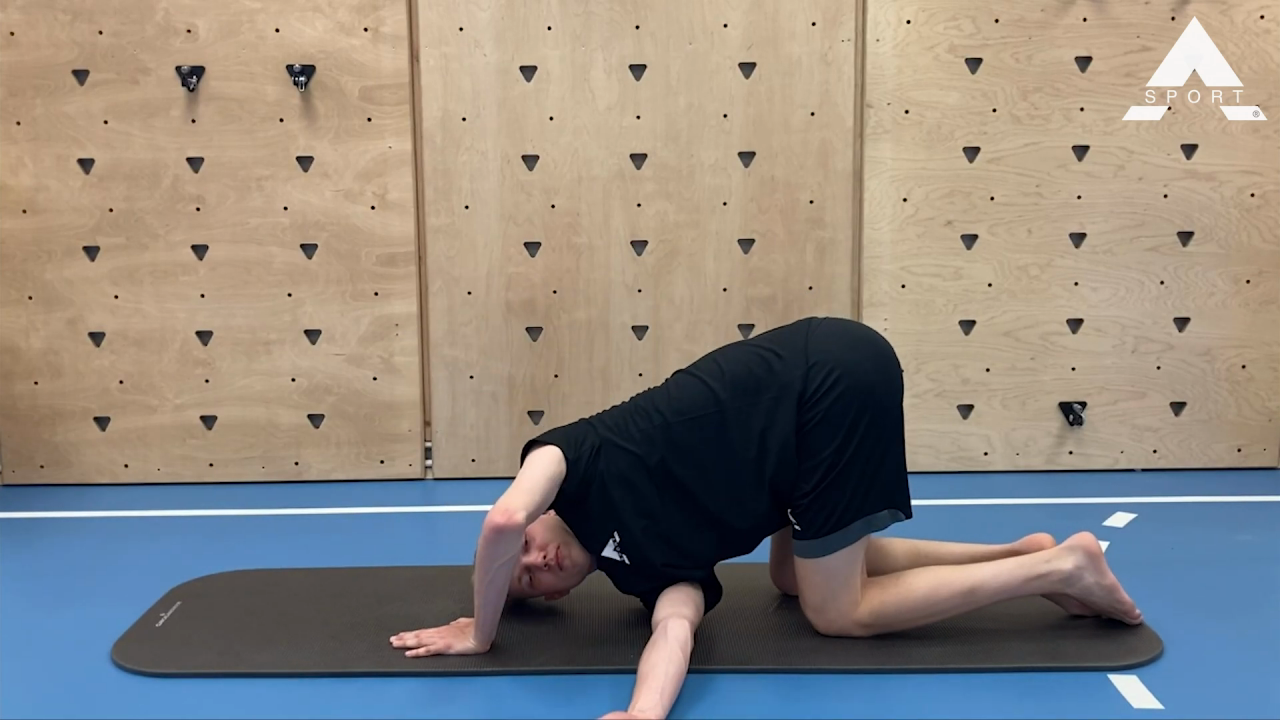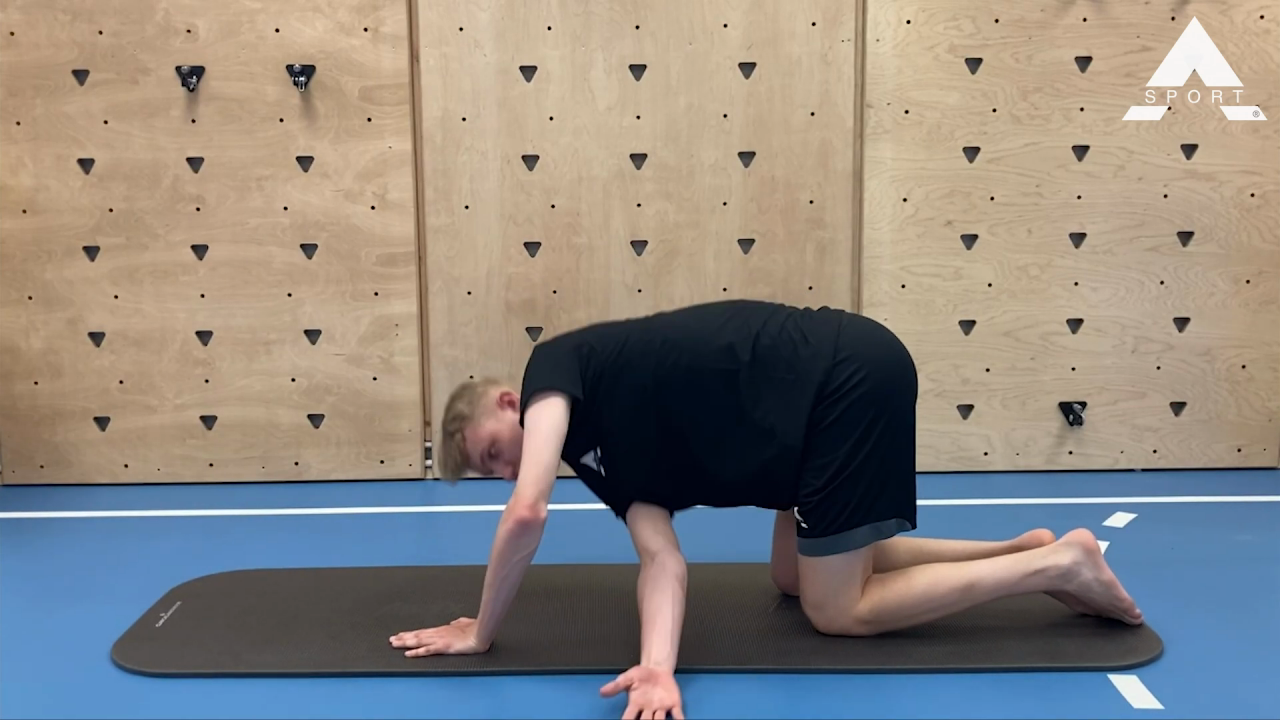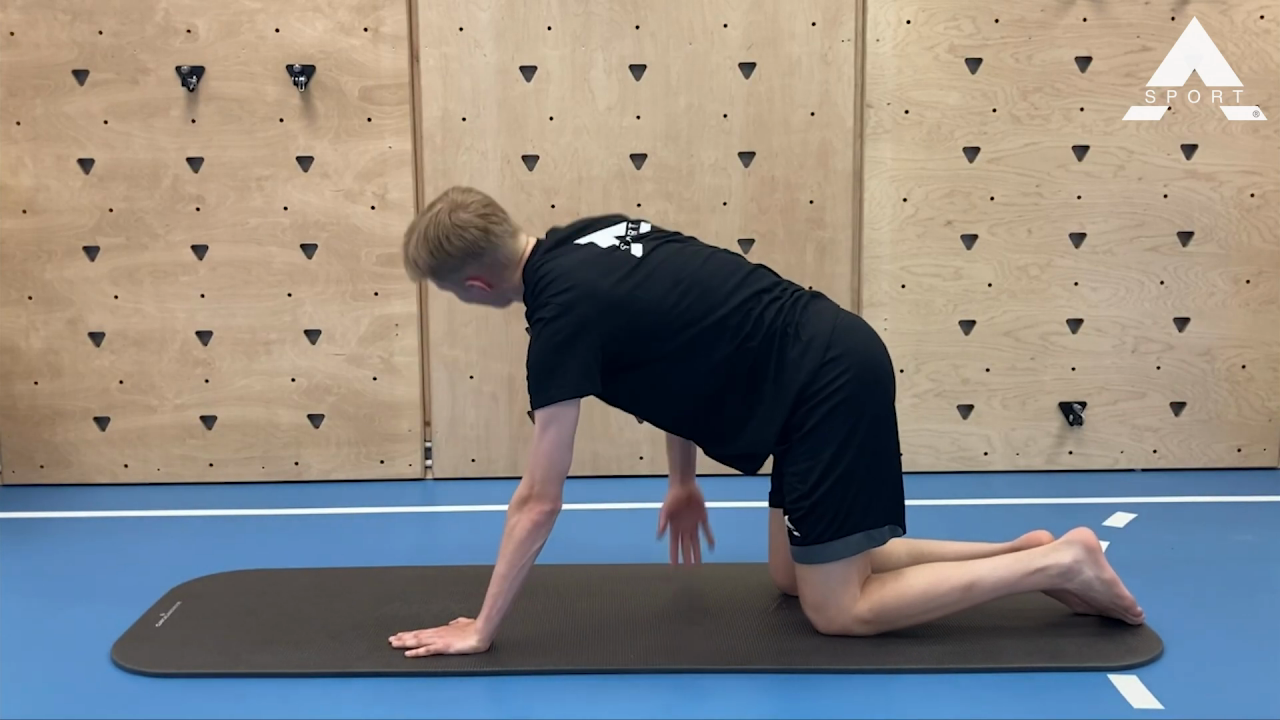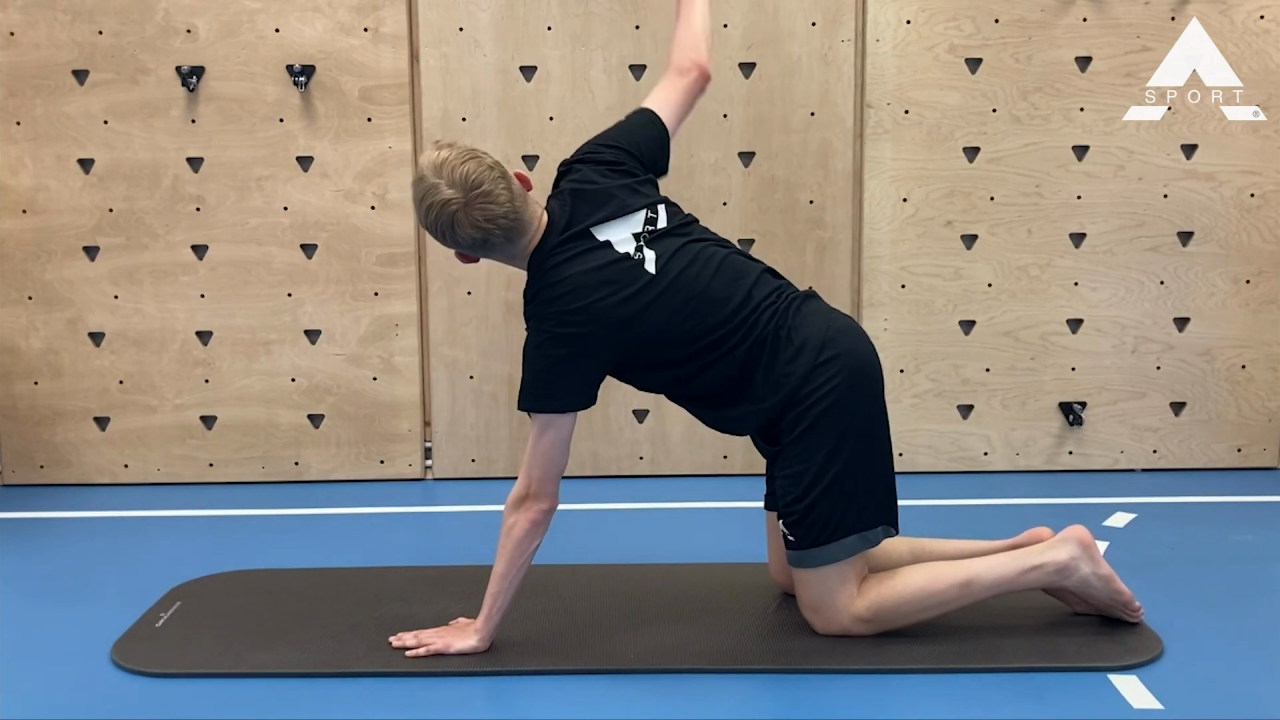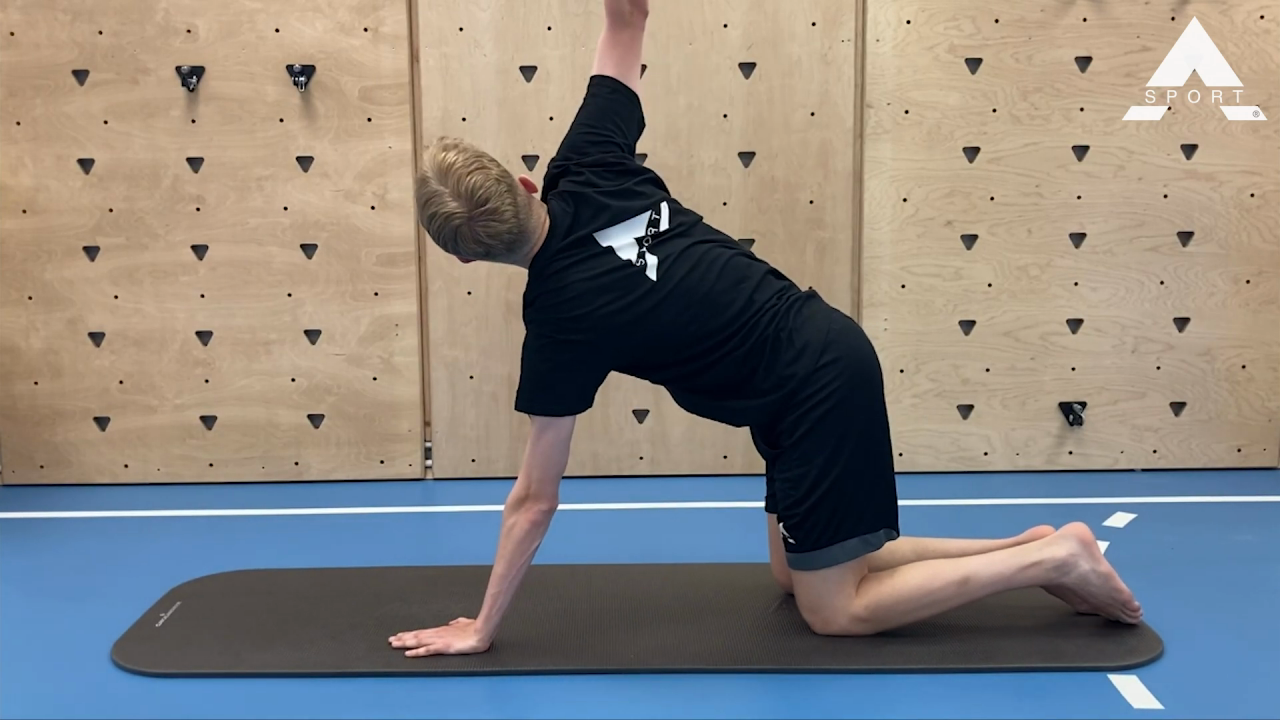
dt=0.5s
person 1, frame 1
left shoulder: (561, 458)
left elbow: (501, 522)
right elbow: (678, 627)
left wrist: (480, 633)
left hip: (833, 375)
right hip: (833, 373)
left knee: (837, 611)
right knee: (797, 576)
left ankle: (1060, 569)
right ankle: (1022, 552)
person 1, frame 2
left shoulder: (552, 369)
right shoulder: (610, 459)
left elbow: (526, 511)
right elbow: (661, 555)
left wrist: (480, 630)
left hip: (850, 381)
right hip: (846, 372)
left knee: (837, 610)
right knee: (796, 576)
left ankle: (1058, 565)
right ankle: (1022, 549)
person 1, frame 3
left shoulder: (563, 311)
right shoulder: (579, 239)
left elbow: (539, 501)
left wrist: (481, 628)
right wrist: (685, 484)
left hip: (828, 383)
right hip: (832, 357)
left knee: (838, 608)
right knee: (795, 572)
left ankle: (1058, 563)
right ankle: (1025, 549)
person 1, frame 4
left shoulder: (564, 313)
right shoulder: (597, 173)
left elbow: (536, 497)
right elbow: (690, 72)
left wrist: (481, 630)
left hip: (816, 396)
right hip: (828, 356)
left knee: (839, 610)
right knee: (794, 574)
left ankle: (1053, 561)
right ankle: (1033, 548)
person 1, frame 5
left shoulder: (562, 316)
right shoulder: (587, 168)
left elbow: (535, 499)
left wrist: (481, 628)
left hip: (814, 395)
right hip: (824, 356)
left knee: (836, 610)
right knee: (798, 572)
left ankle: (1055, 558)
right ankle: (1030, 546)
